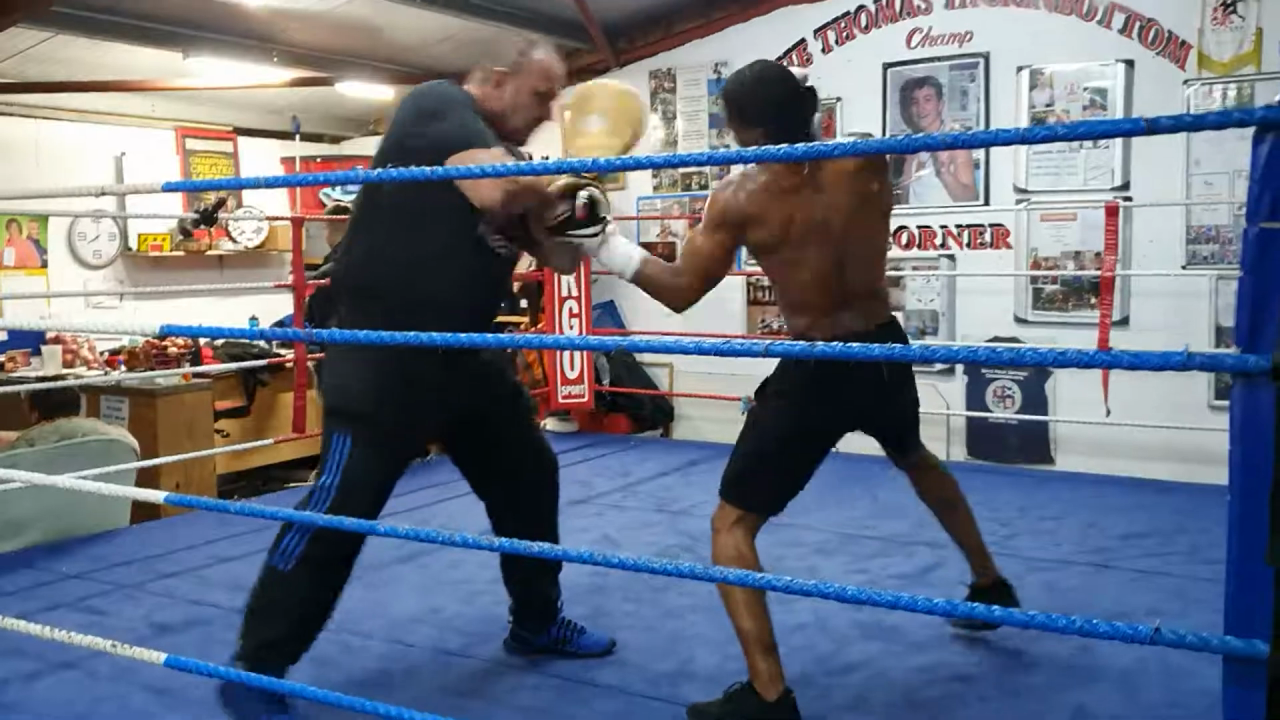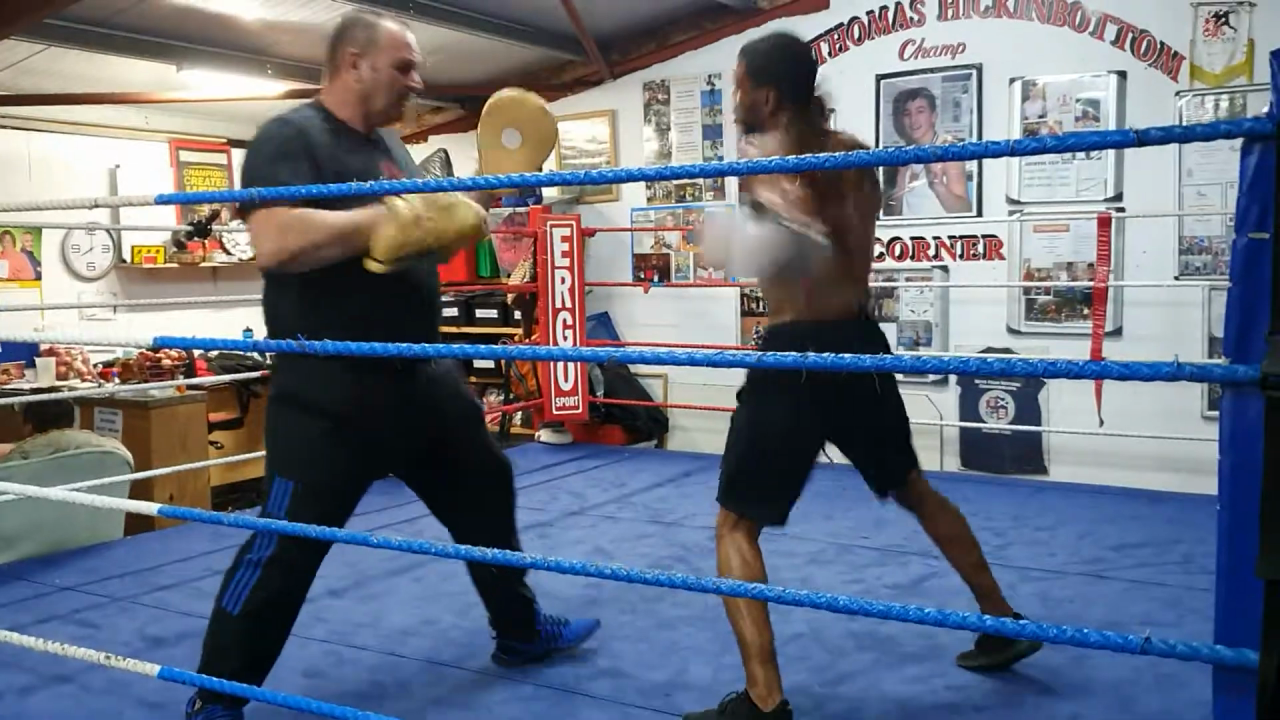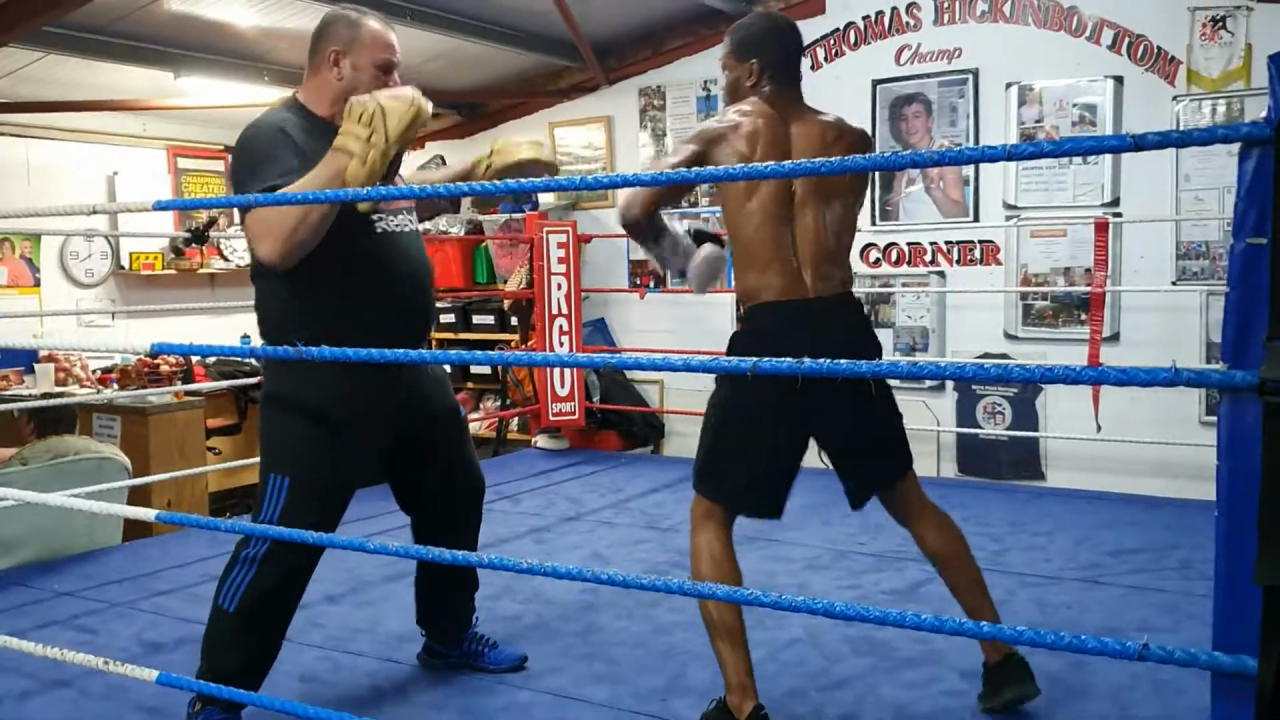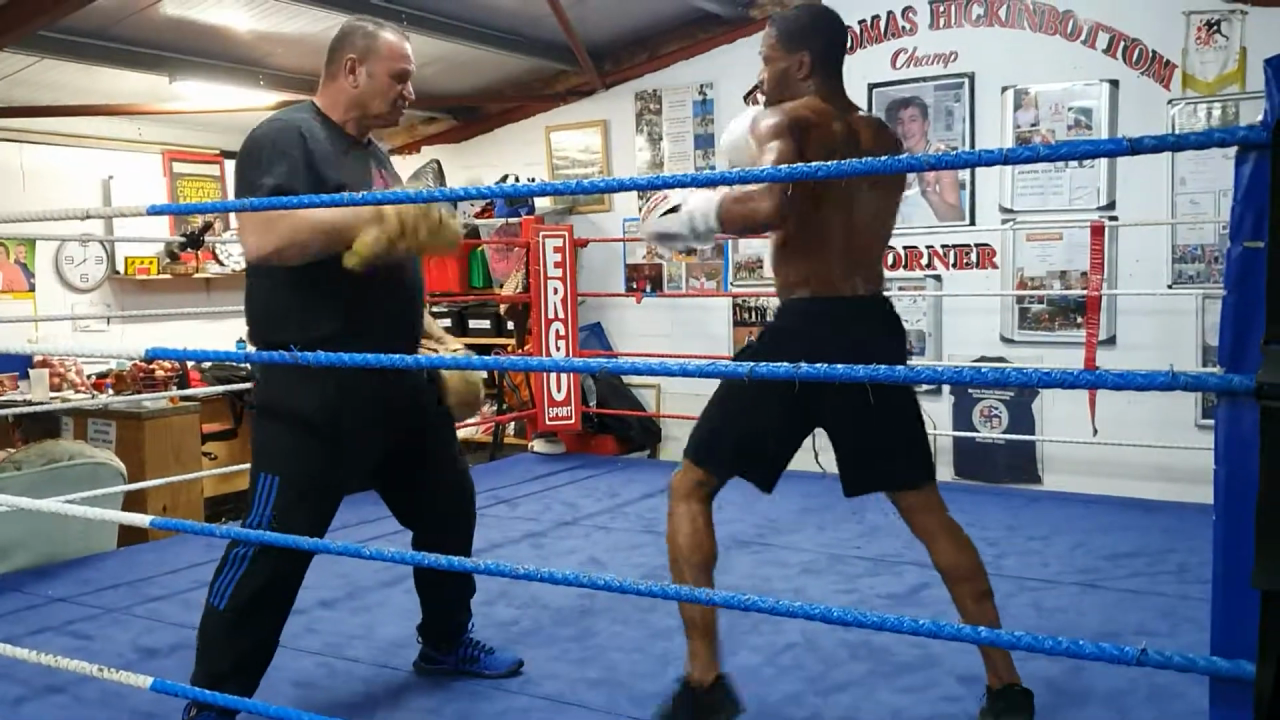
dt=0.3s
person 1, frame 1
left shoulder: (503, 151)
right shoulder: (439, 105)
left elbow: (561, 256)
right elbow: (497, 190)
right wrist: (550, 188)
left hip: (467, 353)
right hip: (385, 351)
left knee: (530, 477)
right knee: (341, 506)
left ankle: (537, 621)
person 1, frame 2
left shoulder: (390, 150)
right shoulder: (291, 137)
left elbow: (431, 244)
right elbow: (275, 242)
left wrist: (474, 211)
right wrist: (397, 218)
left hip: (414, 373)
right hip: (324, 385)
left knee: (484, 487)
right knee: (288, 542)
left ankle: (520, 628)
person 1, frame 3
left shoulder: (369, 127)
right shoulder: (273, 137)
right elbow: (275, 242)
left wrist: (478, 170)
right wrist: (353, 155)
left hip: (407, 369)
right hip: (321, 382)
left knee: (455, 498)
right knee: (282, 541)
left ankle: (448, 636)
person 1, frame 4
left shoulder: (374, 154)
right shoulder: (287, 136)
right elbow: (264, 239)
left wrist: (428, 336)
right wrist: (382, 218)
left hip: (398, 376)
right hip: (312, 385)
left knee: (448, 505)
right knee: (275, 542)
left ankle: (447, 641)
person 2, frame 1
left shoulder: (749, 195)
right shoulder: (868, 166)
left elbow: (682, 290)
left wrist: (609, 247)
left hip: (822, 375)
right hip: (886, 353)
left knee: (733, 524)
right knee: (913, 459)
right ankle: (990, 585)
person 2, frame 2
left shoulder: (774, 158)
right shoulder: (849, 155)
left elbow: (796, 240)
left hip: (796, 357)
right hip: (855, 344)
left knee: (734, 527)
right knee: (911, 492)
right ankle: (1003, 625)
person 2, frame 3
left shoulder: (721, 136)
right shoulder: (851, 141)
left elbow: (635, 211)
left wrist: (677, 250)
left hip: (768, 345)
right hip: (842, 332)
left knee: (710, 519)
right knee: (909, 502)
right ankle: (1003, 661)
person 2, frame 4
left shoulder: (787, 121)
right shoulder: (883, 139)
left elbow: (762, 209)
left wrist: (687, 212)
left hip: (806, 333)
right hip: (875, 331)
left knee: (691, 489)
right knee: (927, 512)
